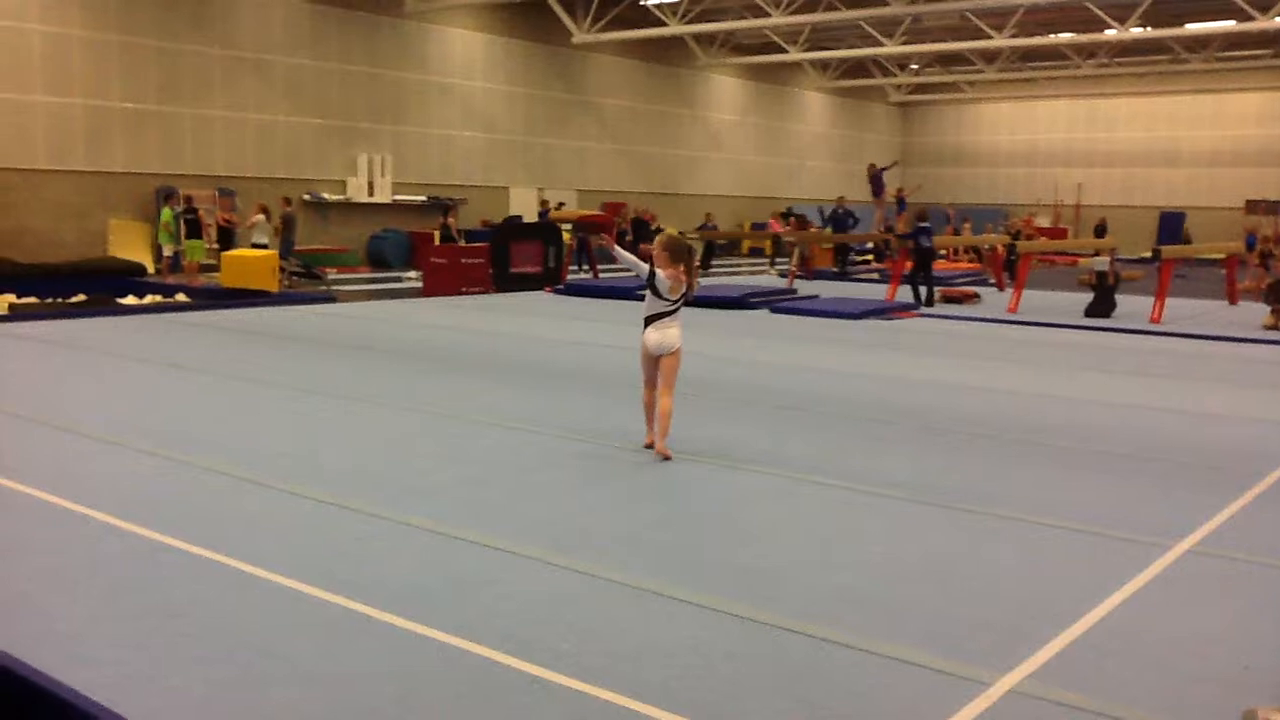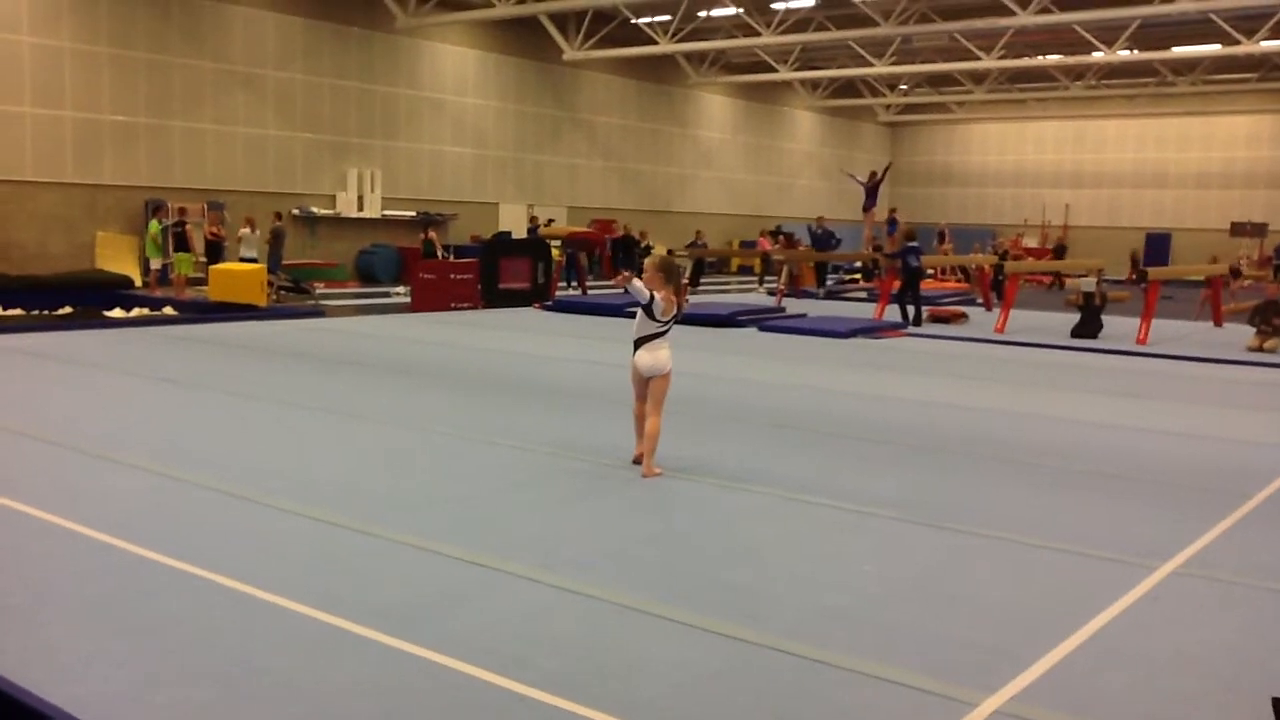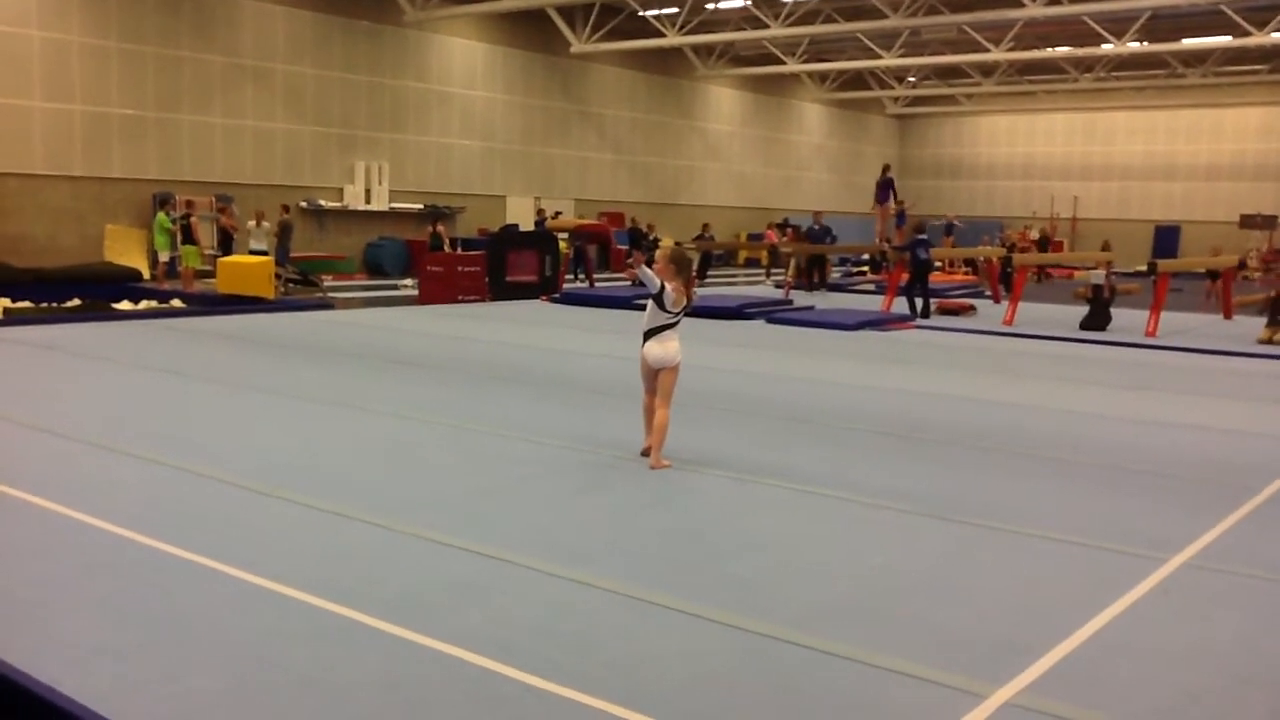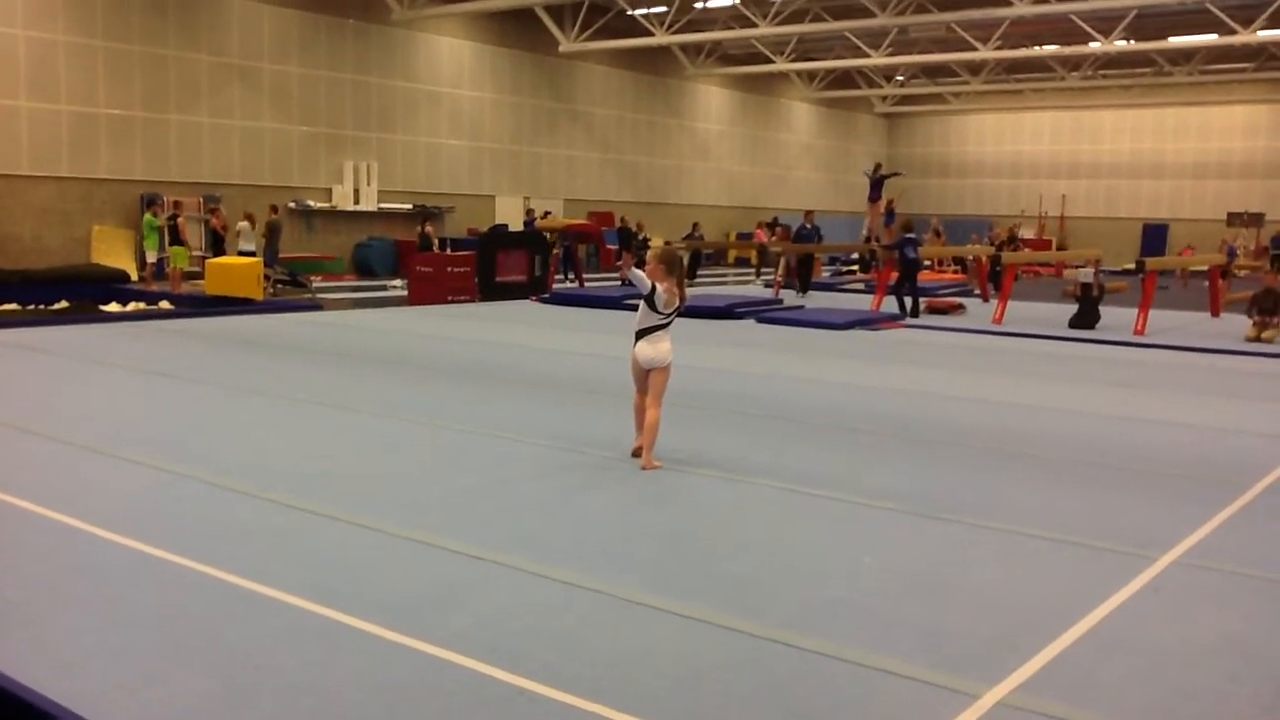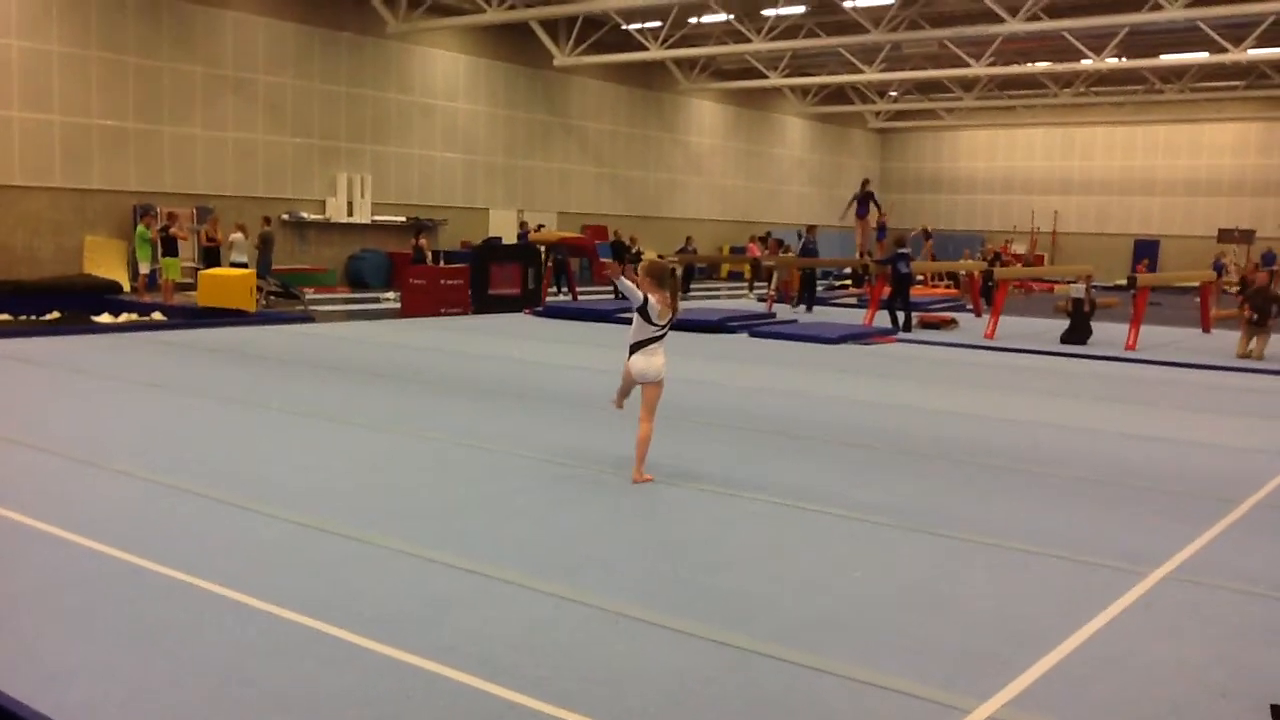
dt=1s
person 1, frame 1
left shoulder: (658, 276)
right shoulder: (685, 278)
left elbow: (636, 264)
right elbow: (677, 263)
left wrist: (614, 248)
right wrist: (654, 254)
left hip: (651, 335)
right hip: (672, 338)
left knee: (649, 386)
right knee: (666, 393)
left ankle: (651, 435)
right ankle: (661, 442)
person 1, frame 2
left shoulder: (654, 300)
right shoulder: (673, 300)
left elbow: (641, 292)
right elbow: (645, 288)
left wrist: (628, 282)
right wrist: (631, 281)
left hip: (643, 356)
right hip: (662, 359)
left knee: (640, 403)
right knee: (654, 413)
left ankle: (640, 448)
right ankle: (648, 464)
person 1, frame 3
left shoulder: (664, 291)
right shoulder: (683, 292)
left elbow: (652, 281)
left wrist: (640, 267)
right wrist: (640, 271)
left hip: (652, 348)
right hip: (671, 351)
left knee: (649, 395)
right knee: (663, 405)
left ankle: (649, 441)
right ankle: (656, 456)
person 1, frame 4
left shoulder: (655, 291)
right shoulder: (677, 293)
left elbow: (641, 282)
left wrist: (629, 269)
right wrist: (632, 271)
left hip: (643, 349)
right hip: (663, 351)
left knee: (640, 394)
right knee: (654, 405)
left ankle: (639, 440)
right ankle: (647, 457)
person 1, frame 5
left shoulder: (647, 302)
right shoulder: (670, 304)
left elbow: (633, 293)
left wrist: (619, 278)
right wrist: (629, 278)
left hip: (636, 362)
right hip: (656, 365)
left knee: (623, 391)
right knee: (646, 419)
left ankle: (618, 401)
right ankle: (638, 471)
